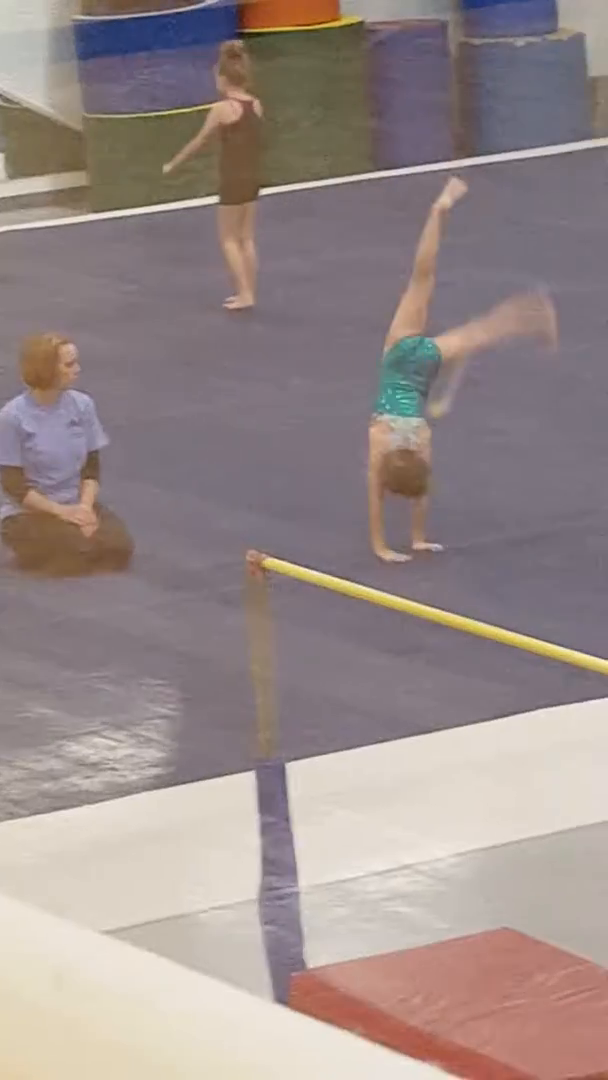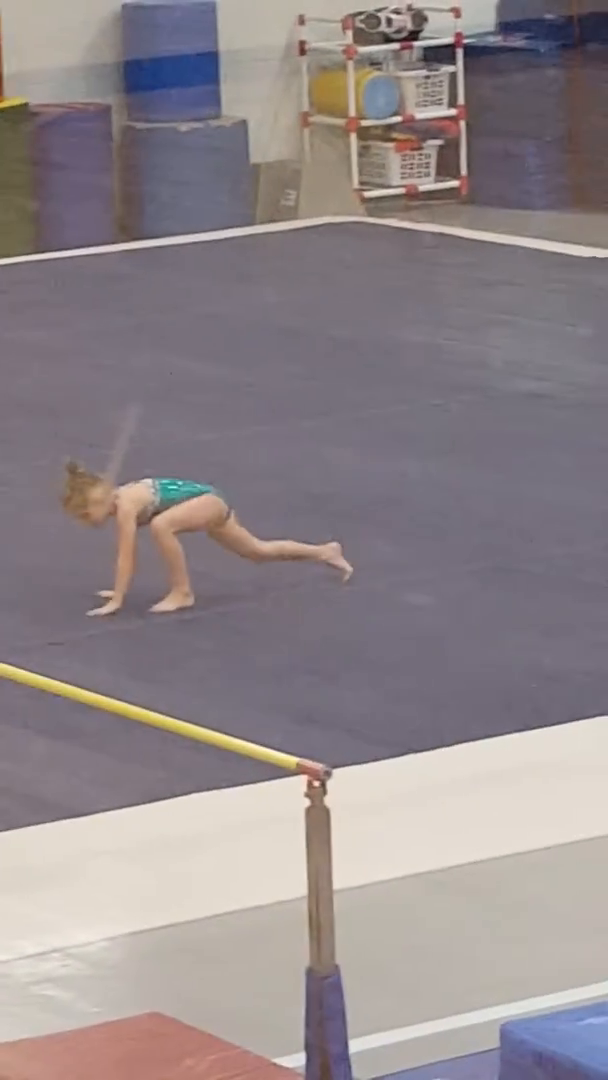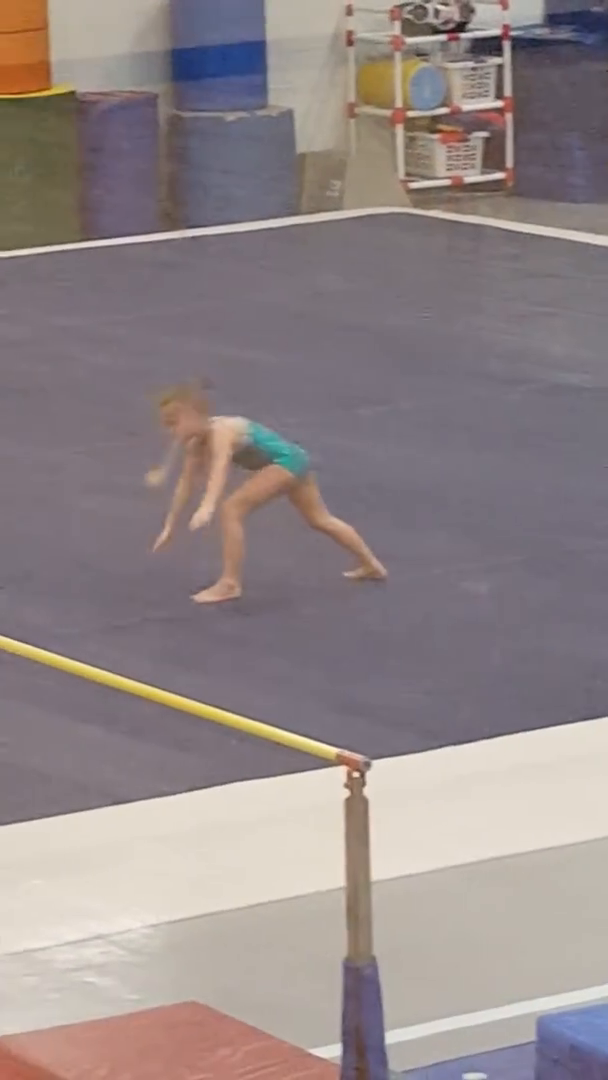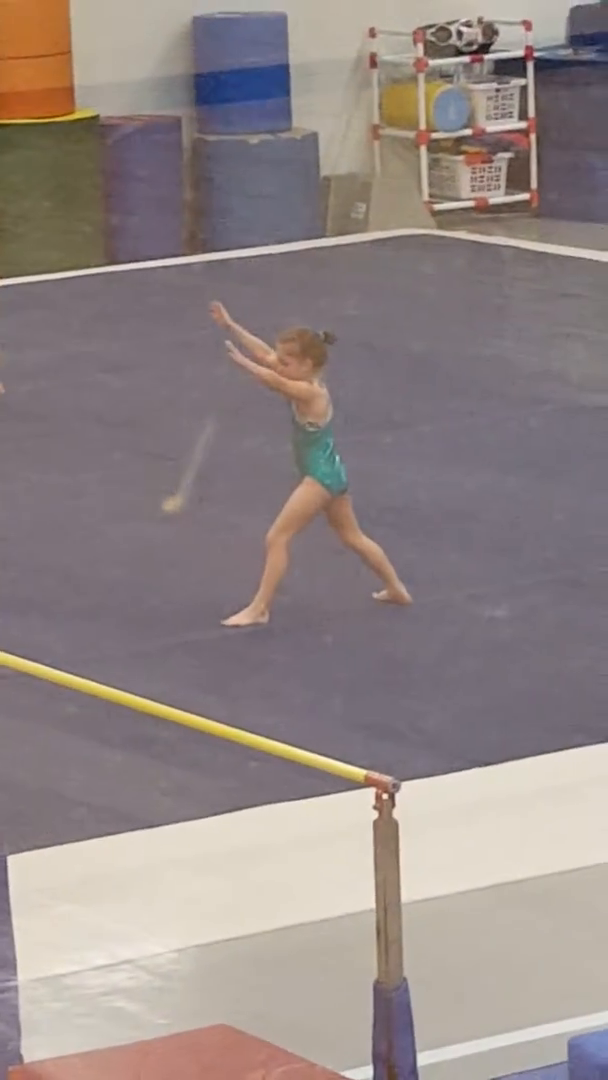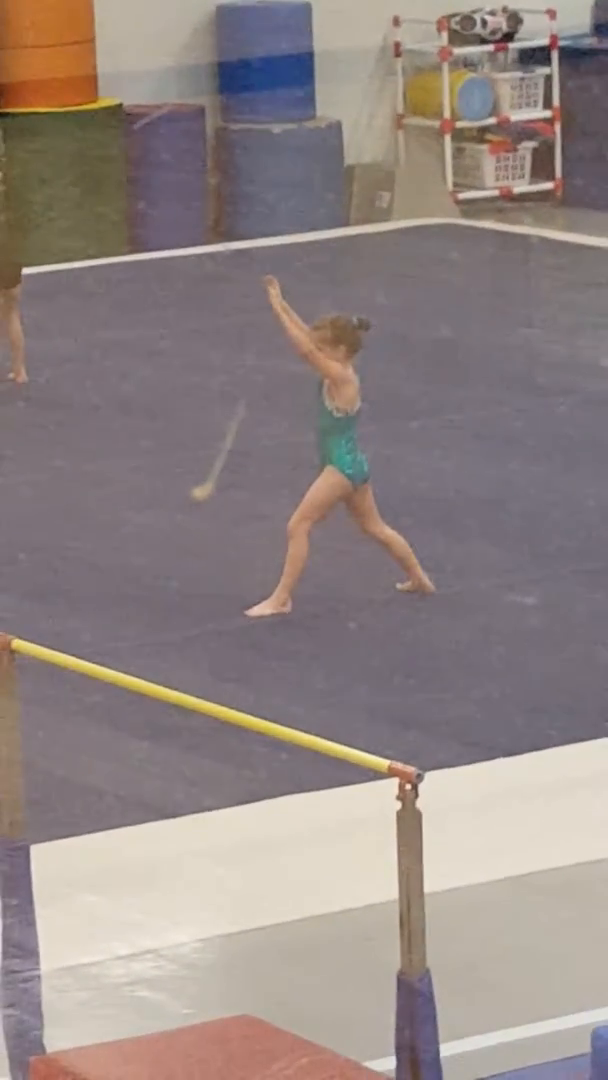
dt=1s
person 1, frame 1
left shoulder: (418, 450)
right shoulder: (380, 448)
left elbow: (418, 498)
right elbow: (374, 502)
left wrist: (418, 539)
right wrist: (379, 548)
left hip: (426, 357)
right hip: (404, 354)
right knee: (422, 280)
right ankle: (440, 210)
person 1, frame 2
left shoulder: (126, 505)
right shoulder: (119, 499)
left elbow: (126, 555)
right elbow: (126, 552)
left wrist: (117, 600)
right wrist: (119, 589)
left hip: (209, 500)
right hip: (208, 500)
left knee: (161, 526)
right knee: (260, 551)
left ankle: (182, 593)
right ankle: (324, 552)
person 1, frame 3
left shoulder: (220, 434)
right shoulder: (198, 441)
left elbow: (218, 473)
right elbow: (185, 485)
left wrist: (208, 506)
right wrist: (170, 526)
left hip: (285, 462)
right hip: (293, 458)
left knee: (231, 509)
right knee: (320, 519)
left ankle: (230, 583)
right ankle: (371, 565)
person 1, frame 4
left shoulder: (311, 393)
right shoulder: (304, 384)
left elbow: (274, 381)
right elbow: (264, 354)
left wrist: (241, 361)
right wrist: (230, 325)
left hip: (320, 477)
right hip: (330, 473)
left knee: (277, 537)
right knee: (353, 537)
left ankle: (259, 609)
right ankle: (396, 589)
person 1, frame 5
left shoulder: (342, 378)
right shoulder: (337, 370)
left elbow: (307, 350)
right elbow: (308, 337)
left wrist: (279, 313)
right wrist: (281, 304)
left hip: (341, 466)
right hip: (349, 463)
left knee: (297, 527)
right knee: (375, 527)
left ankle: (281, 599)
right ankle: (419, 579)
